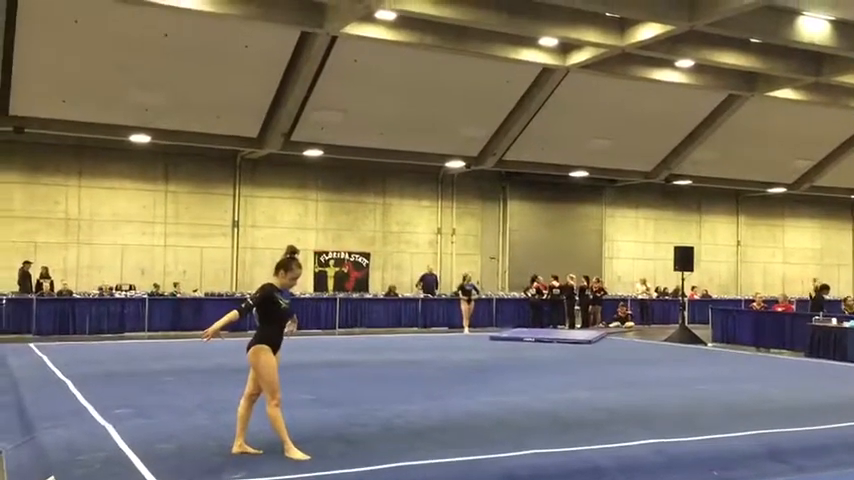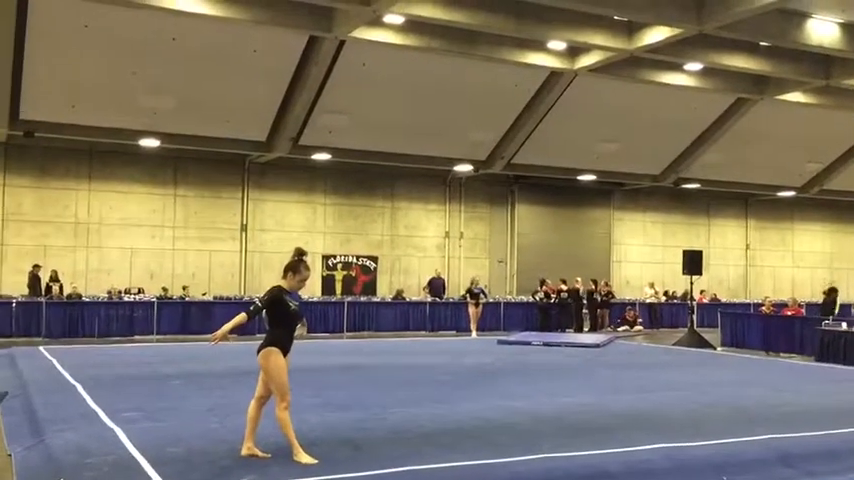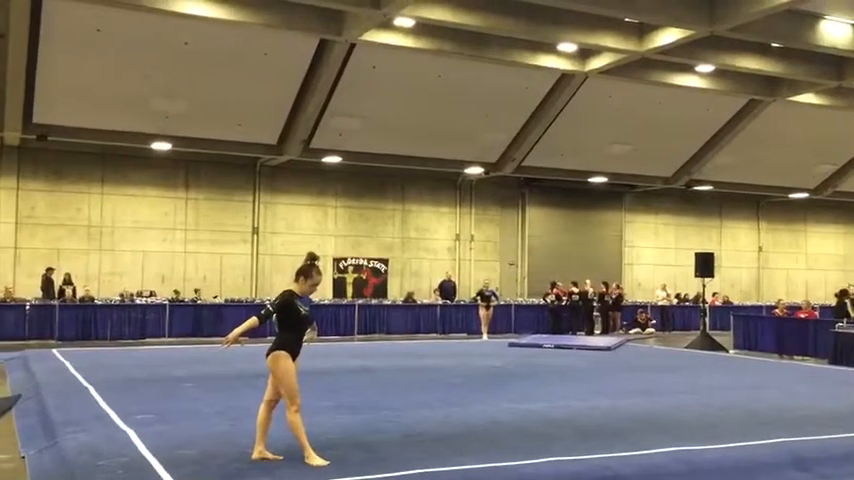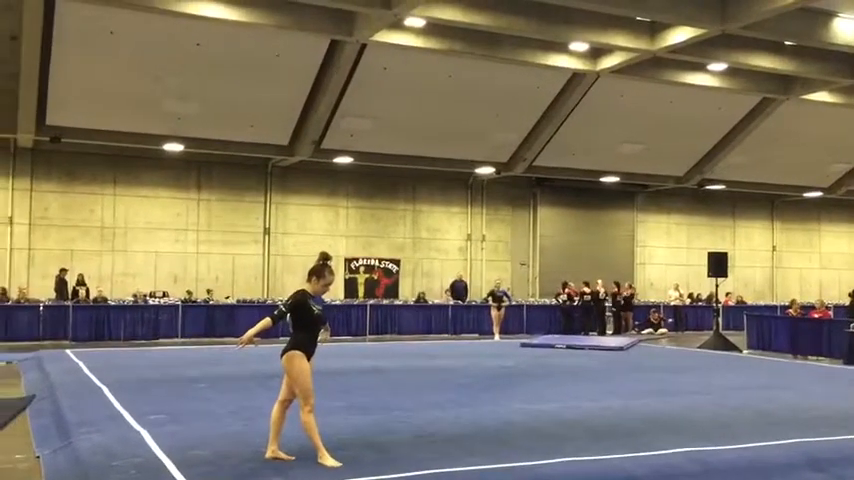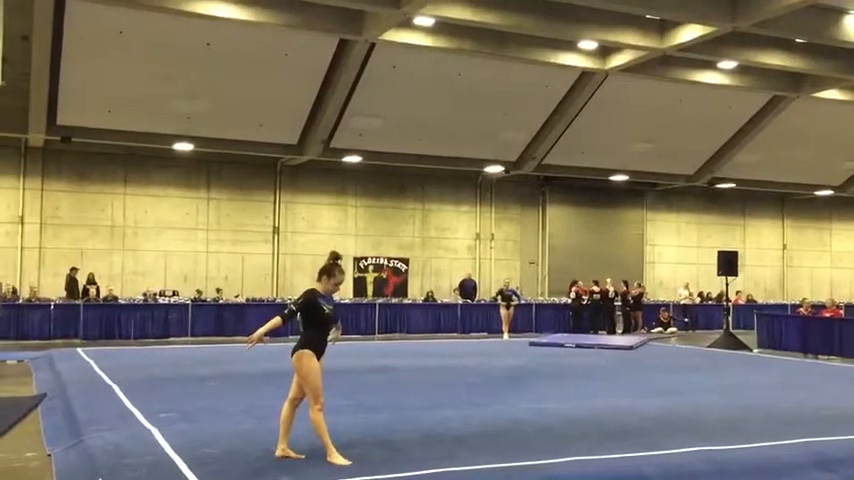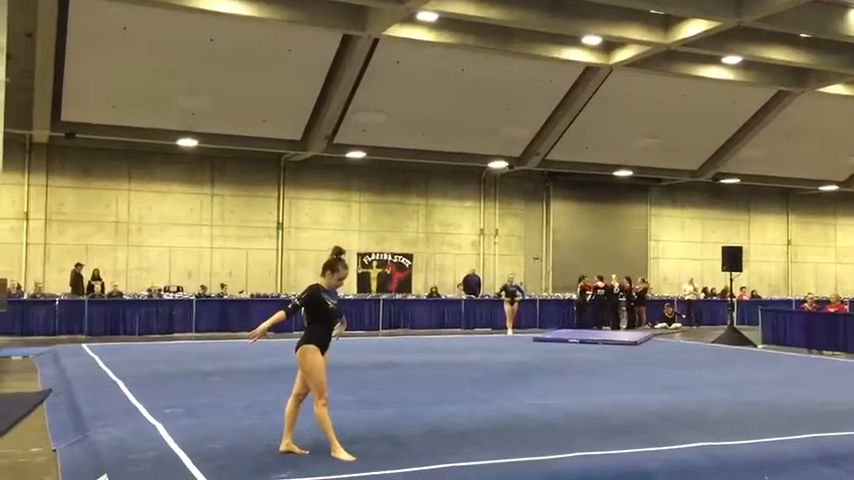
dt=0.3s
person 1, frame 1
left shoulder: (283, 294)
right shoulder: (267, 291)
right elbow: (243, 309)
right wrist: (218, 325)
left hip: (270, 348)
right hip: (261, 348)
left knee: (251, 395)
right knee: (274, 398)
left ankle: (239, 443)
right ankle: (288, 447)
person 1, frame 2
left shoulder: (292, 296)
right shoulder: (276, 294)
right elbow: (252, 312)
right wrist: (227, 328)
left hip: (281, 351)
right hip: (271, 350)
left knee: (261, 398)
right knee: (284, 401)
left ankle: (248, 446)
right ankle: (297, 451)
person 1, frame 3
left shoulder: (302, 300)
right shoulder: (287, 298)
right elbow: (262, 316)
left wrist: (311, 329)
right wrist: (238, 331)
left hip: (289, 355)
right hip: (280, 354)
left knee: (270, 401)
right knee: (294, 405)
left ankle: (259, 449)
right ankle: (308, 453)
person 1, frame 4
left shoulder: (315, 300)
right shoulder: (299, 298)
right elbow: (276, 316)
left wrist: (324, 329)
right wrist: (252, 332)
left hip: (304, 354)
right hip: (295, 354)
left knee: (284, 401)
right knee: (307, 405)
left ankle: (272, 449)
right ankle: (322, 454)
person 1, frame 5
left shoulder: (327, 299)
right shoulder: (310, 297)
right elbow: (286, 315)
right wrist: (262, 331)
left hip: (314, 353)
right hip: (305, 353)
left knee: (294, 399)
right knee: (317, 403)
left ankle: (282, 447)
right ankle: (331, 453)
person 1, frame 6
left shoulder: (332, 294)
right shoulder: (314, 292)
right elbow: (290, 310)
left wrist: (341, 324)
right wrist: (266, 325)
left hip: (319, 348)
right hip: (309, 348)
left knee: (299, 394)
right knee: (321, 398)
left ankle: (287, 442)
right ankle: (335, 448)
